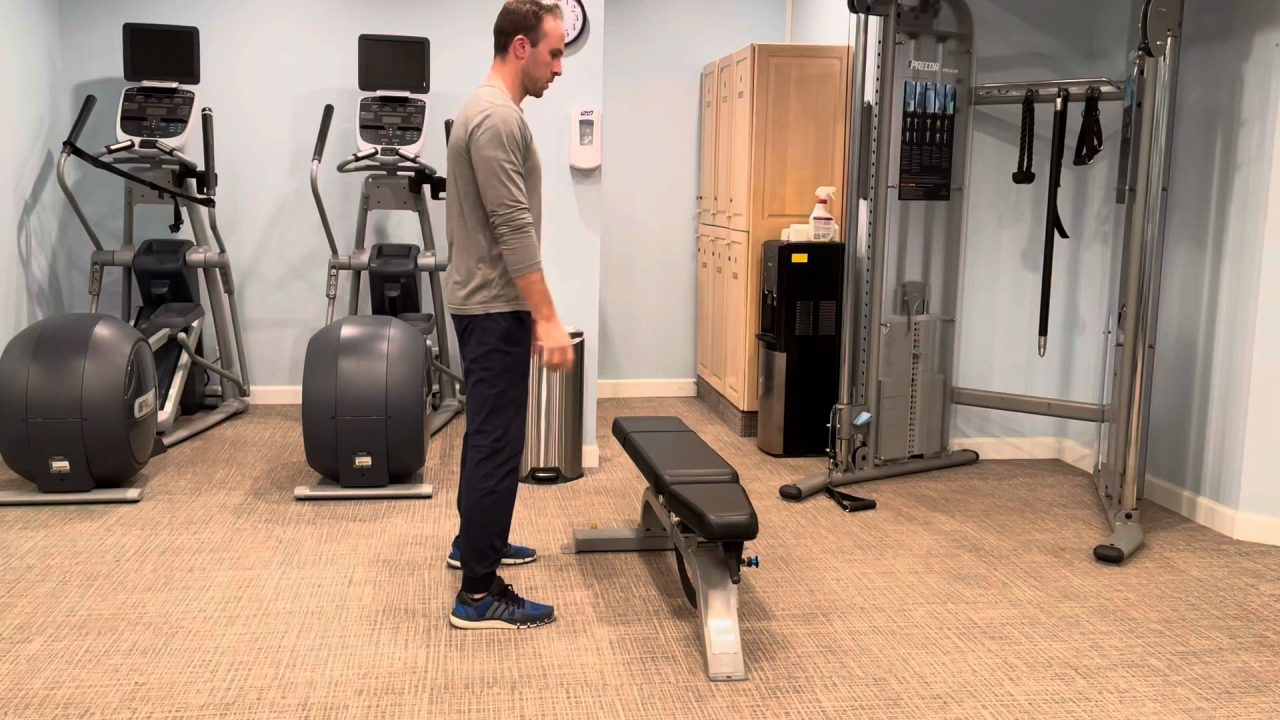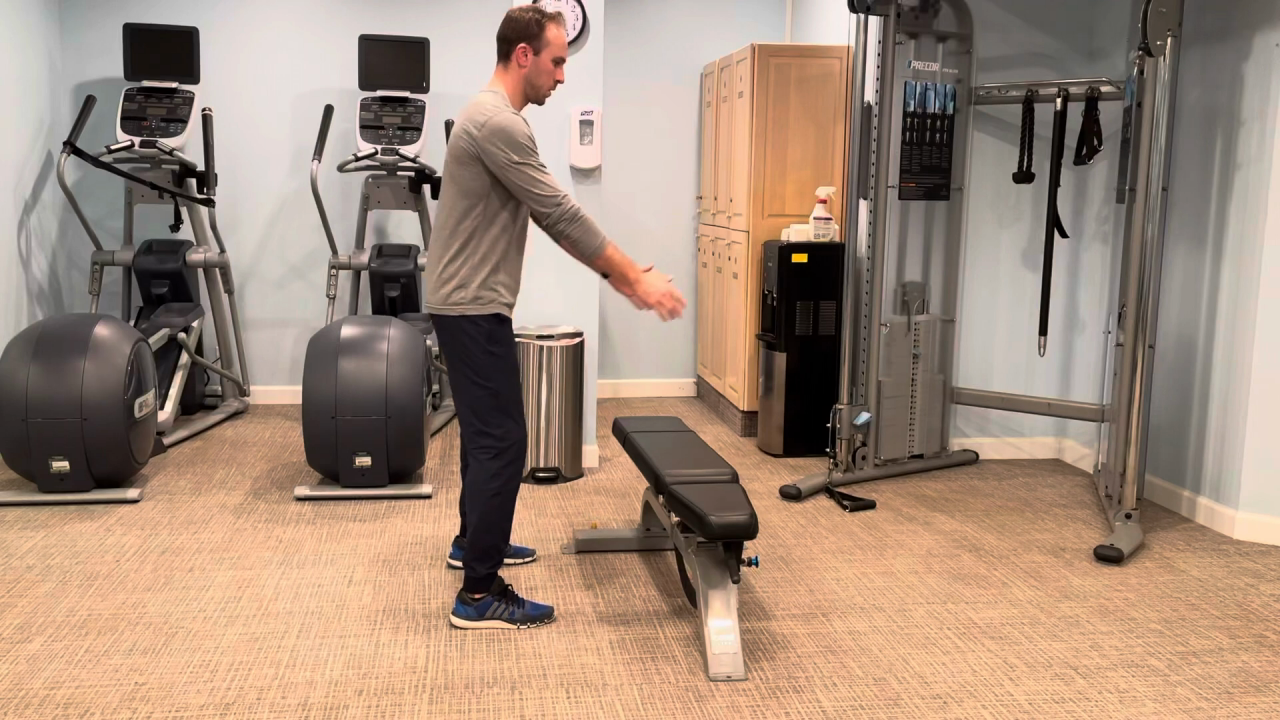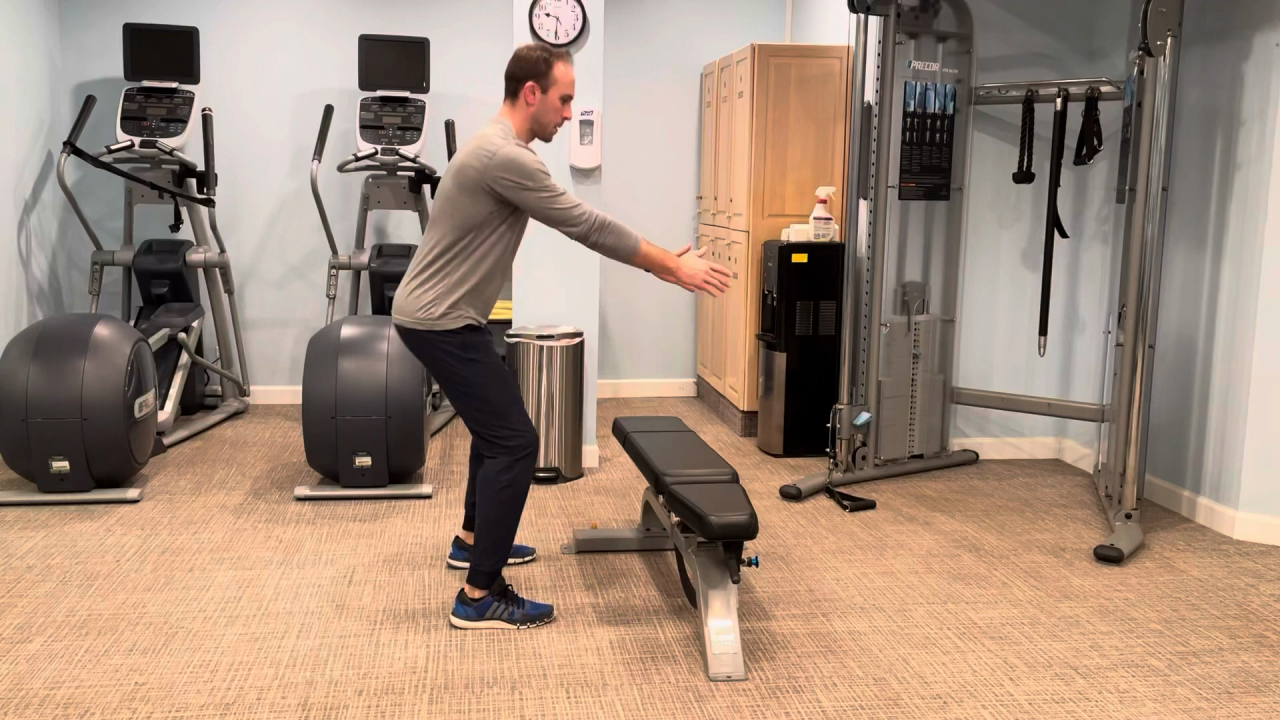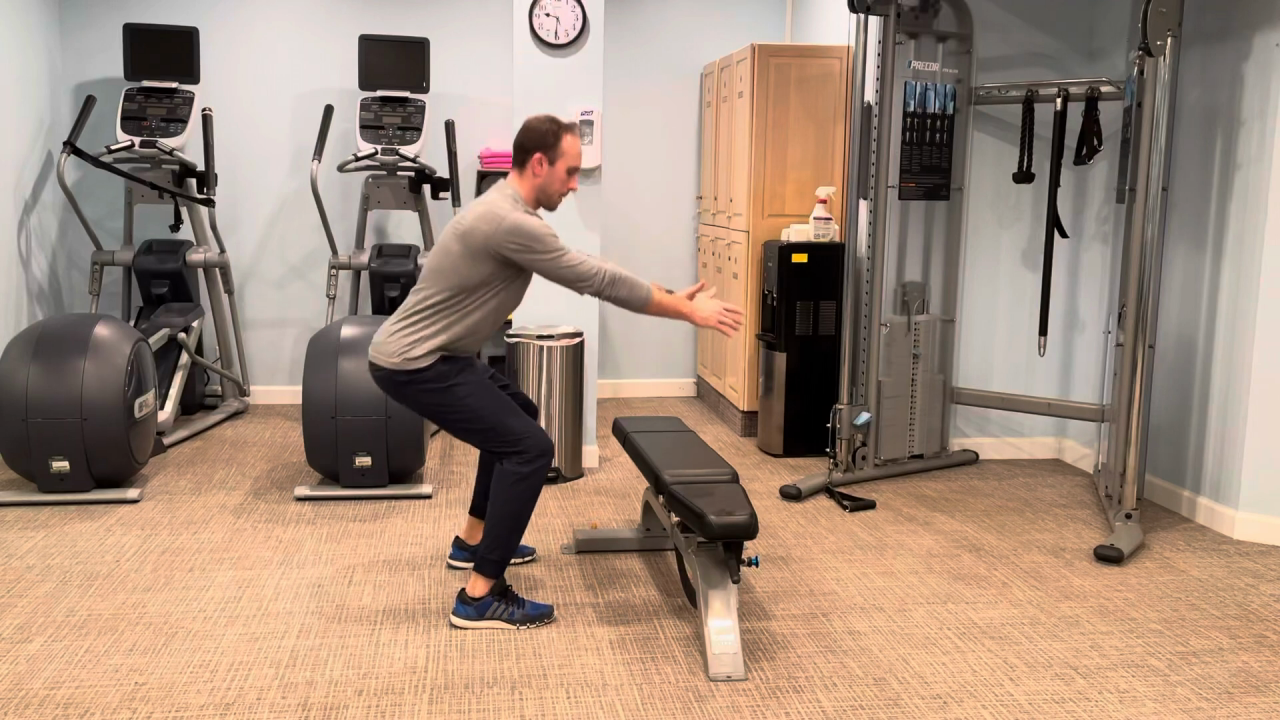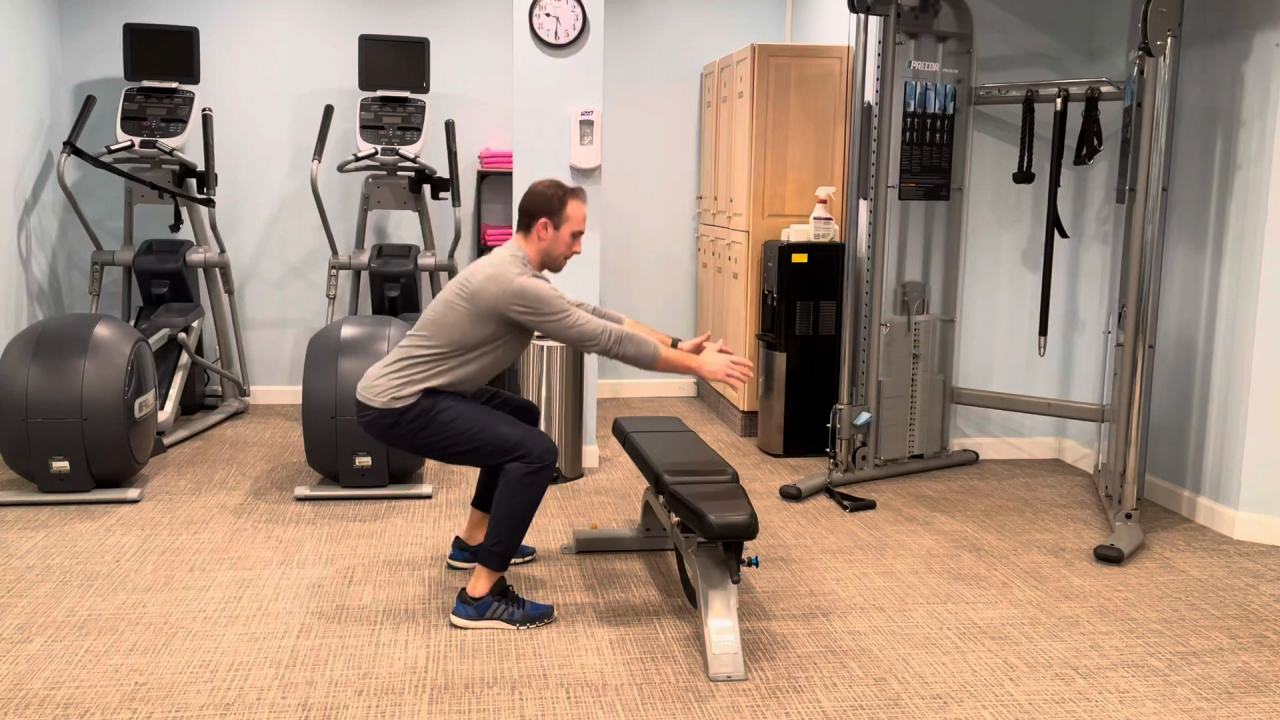
dt=0.3s
person 1, frame 1
left shoulder: (487, 109)
right shoulder: (498, 117)
right elbow: (513, 229)
left wrist: (534, 306)
right wrist: (545, 321)
left hip: (484, 301)
right hip: (494, 309)
left knee: (487, 429)
right knee: (498, 439)
left ankle: (477, 540)
right ankle: (478, 593)
person 1, frame 2
left shoulder: (492, 115)
right shoulder: (498, 121)
left elbow: (545, 217)
right elbow: (561, 215)
left wrist: (618, 274)
right wrist: (635, 278)
left hip: (468, 300)
right hip: (472, 307)
left knee: (487, 428)
right knee: (500, 437)
left ankle: (473, 539)
right ankle: (479, 595)
person 1, frame 3
left shoulder: (501, 150)
right shoulder: (503, 156)
left elbow: (582, 222)
right elbow: (587, 225)
left wrist: (662, 259)
right wrist: (674, 268)
left hip: (440, 313)
right hip: (438, 320)
left knee: (498, 421)
right knee: (514, 440)
left ankle: (473, 537)
right ankle: (479, 597)
person 1, frame 4
left shoulder: (508, 212)
right shoulder: (510, 223)
left elbow: (588, 268)
right elbow: (597, 281)
left wrist: (670, 296)
right wrist: (688, 311)
left hip: (427, 351)
right hip: (412, 362)
left knee: (515, 418)
right knee: (529, 448)
left ankle: (473, 538)
right ankle: (480, 595)
person 1, frame 5
left shoulder: (515, 271)
right shoulder: (515, 286)
left elbow: (592, 316)
right elbow: (606, 341)
left wrist: (677, 344)
right wrist: (697, 367)
left hip: (406, 392)
right hip: (395, 407)
left knee: (519, 419)
right knee: (534, 452)
left ankle: (473, 540)
right ankle: (480, 597)
